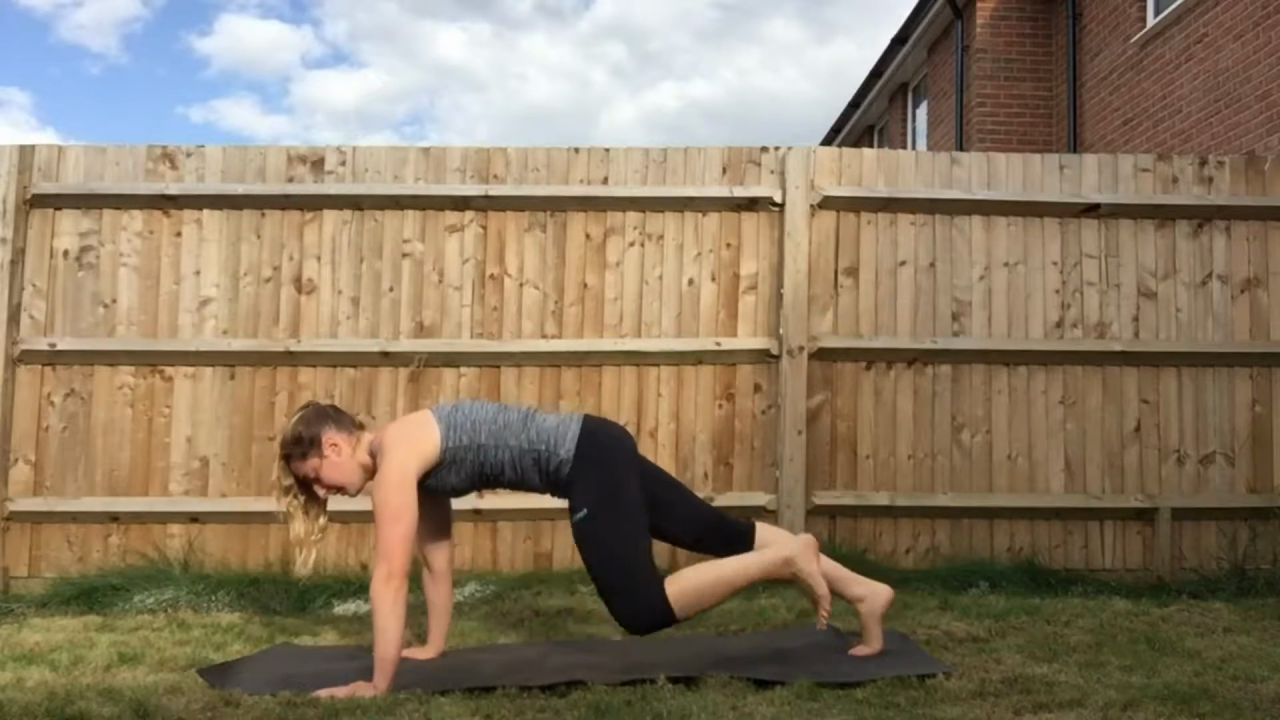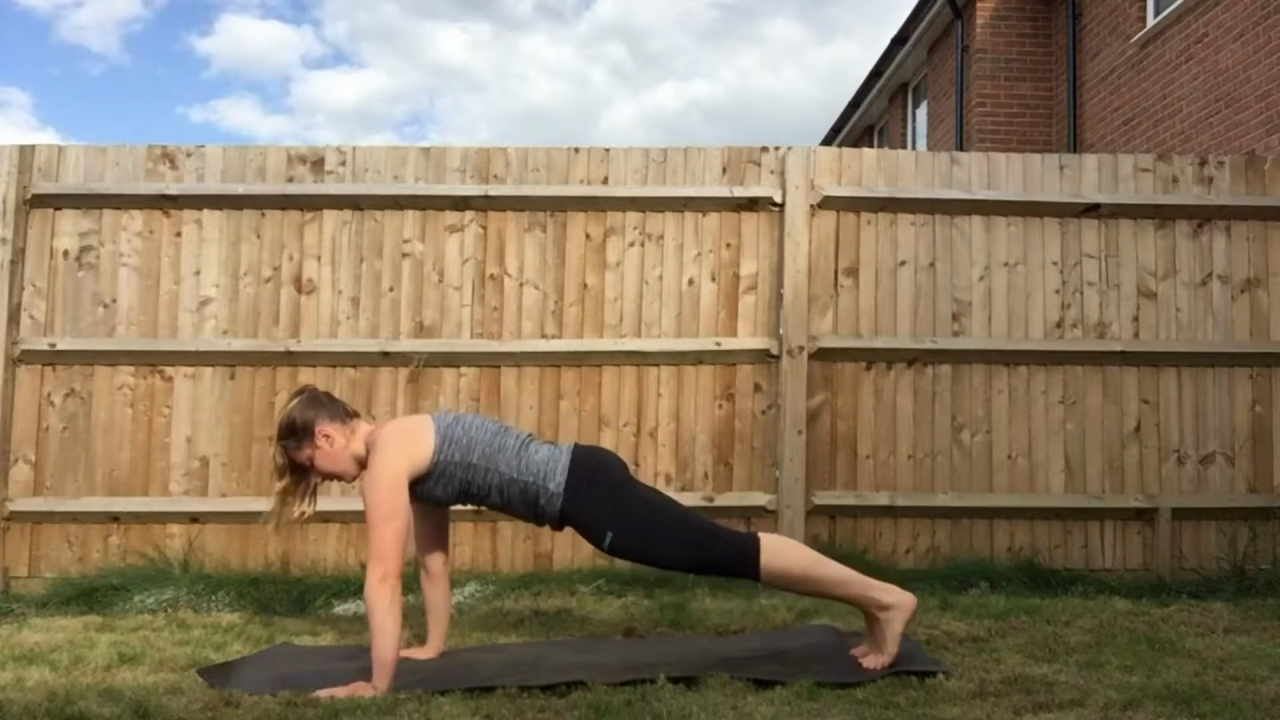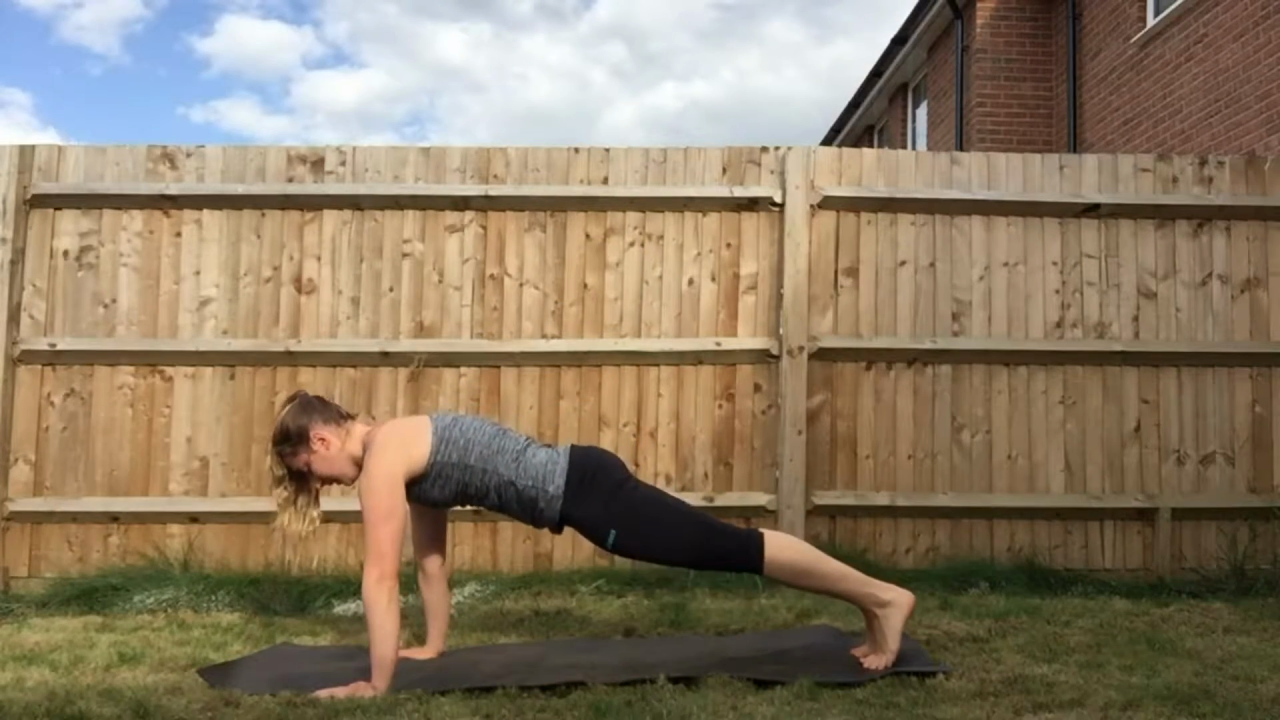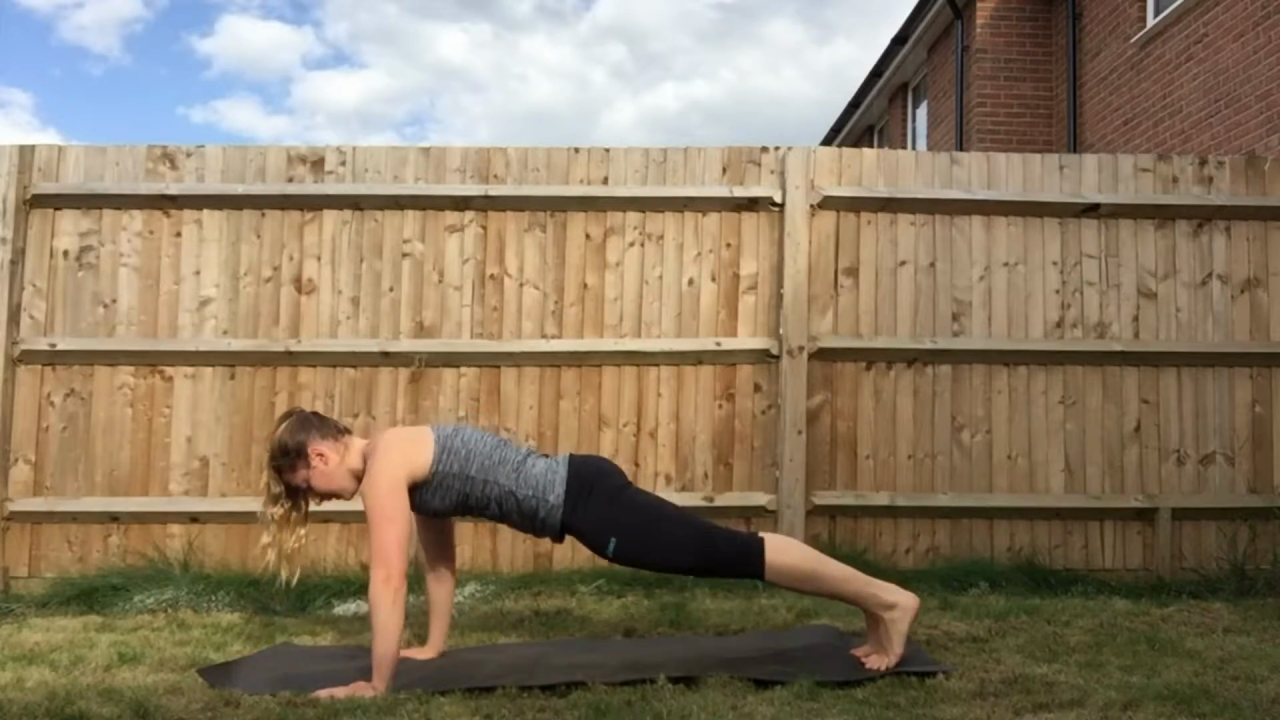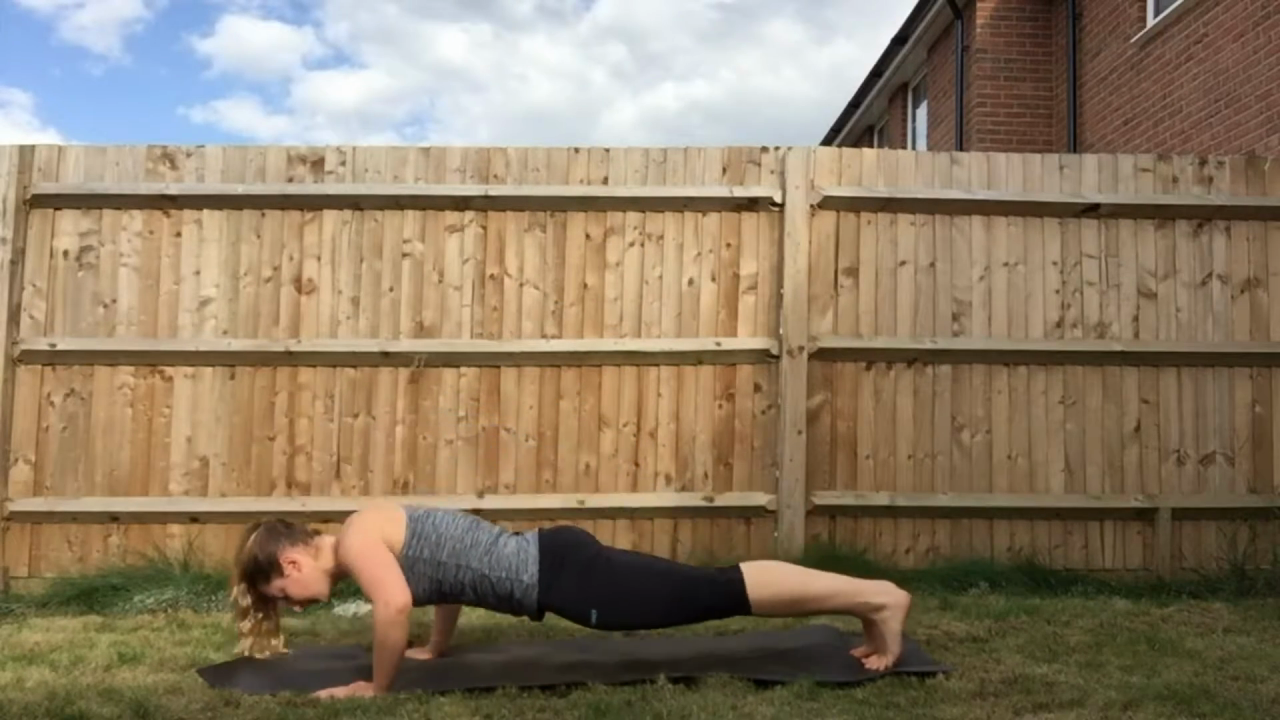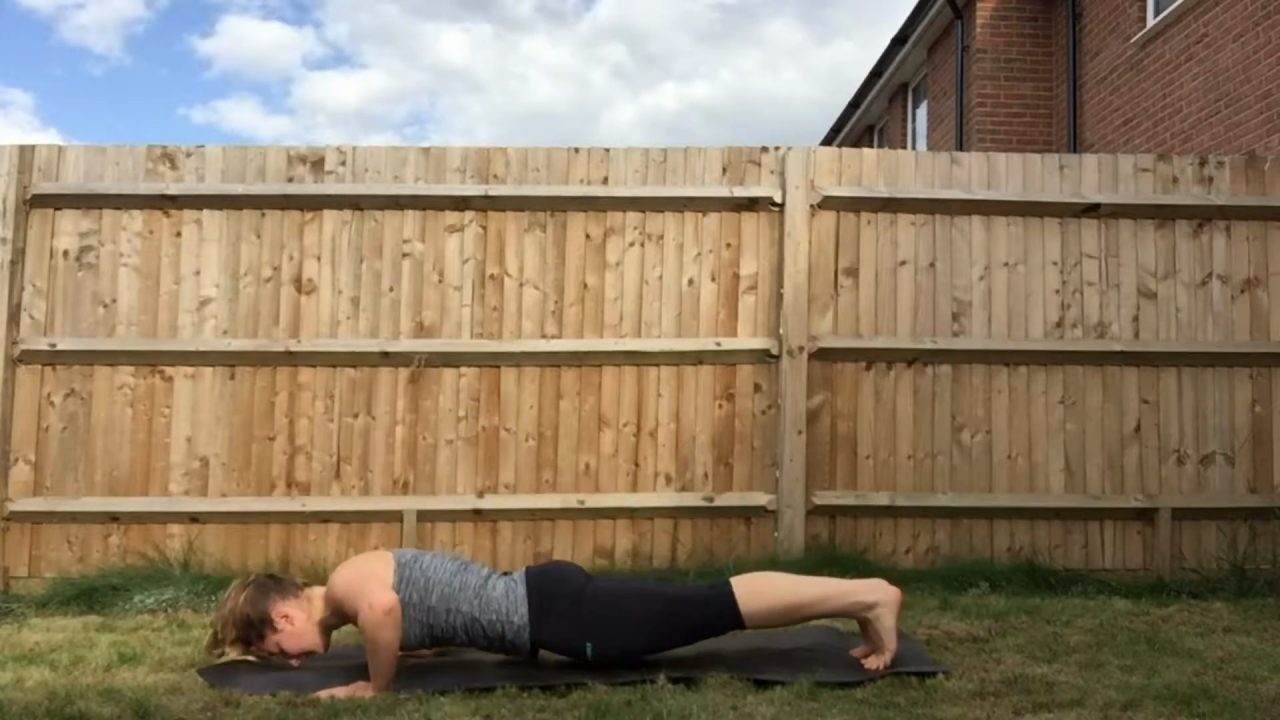
dt=0.4s
person 1, frame 1
left shoulder: (394, 456)
right shoulder: (415, 462)
left elbow: (390, 576)
right elbow: (436, 557)
left wrist: (378, 682)
right wrist: (433, 646)
left hip: (586, 453)
right hip: (590, 451)
left knee: (641, 609)
right knee: (718, 533)
left ankle: (790, 560)
right ankle: (861, 590)
person 1, frame 2
left shoulder: (385, 456)
right shoulder: (410, 452)
left elbow: (383, 577)
right elbow: (432, 559)
left wrist: (378, 683)
right wrist: (433, 646)
left hip: (582, 492)
right hip: (582, 478)
left knee: (723, 554)
right knee: (723, 548)
left ankle: (885, 601)
right ankle: (876, 600)
person 1, frame 3
left shoulder: (381, 456)
right shoulder: (407, 455)
left elbow: (379, 577)
right elbow: (430, 557)
left wrist: (377, 683)
right wrist: (432, 646)
left hip: (583, 492)
right hip: (576, 481)
left knee: (729, 549)
right knee: (723, 550)
left ankle: (882, 598)
right ankle: (871, 599)
person 1, frame 4
left shoulder: (381, 465)
right shoulder: (401, 460)
left elbow: (387, 580)
right elbow: (439, 555)
left wrist: (376, 683)
right wrist: (433, 645)
left hip: (583, 501)
right hip: (578, 490)
left knee: (732, 555)
right knee: (727, 555)
left ankle: (887, 600)
right ankle: (877, 599)
person 1, frame 5
left shoulder: (352, 539)
right shoulder: (371, 530)
left elbow: (394, 602)
left wrist: (377, 685)
right wrist: (436, 647)
left hip: (560, 576)
right hip: (553, 560)
left knee: (718, 590)
right knee: (713, 586)
left ankle: (875, 596)
right ankle: (870, 594)
person 1, frame 6
left shoulder: (342, 584)
right shoulder: (365, 573)
left elbow: (383, 609)
left wrist: (376, 684)
right wrist: (430, 643)
left hip: (551, 615)
right hip: (546, 594)
left knee: (708, 608)
right knee: (703, 606)
left ankle: (868, 597)
right ankle: (864, 597)
